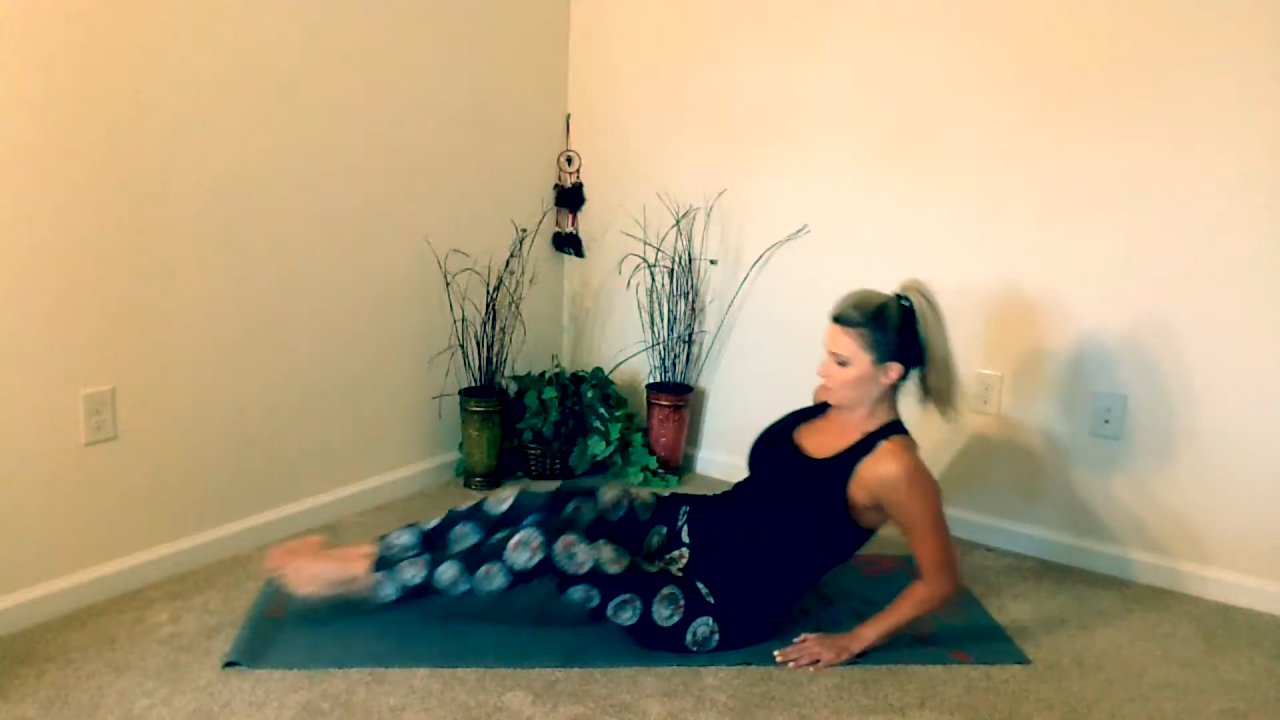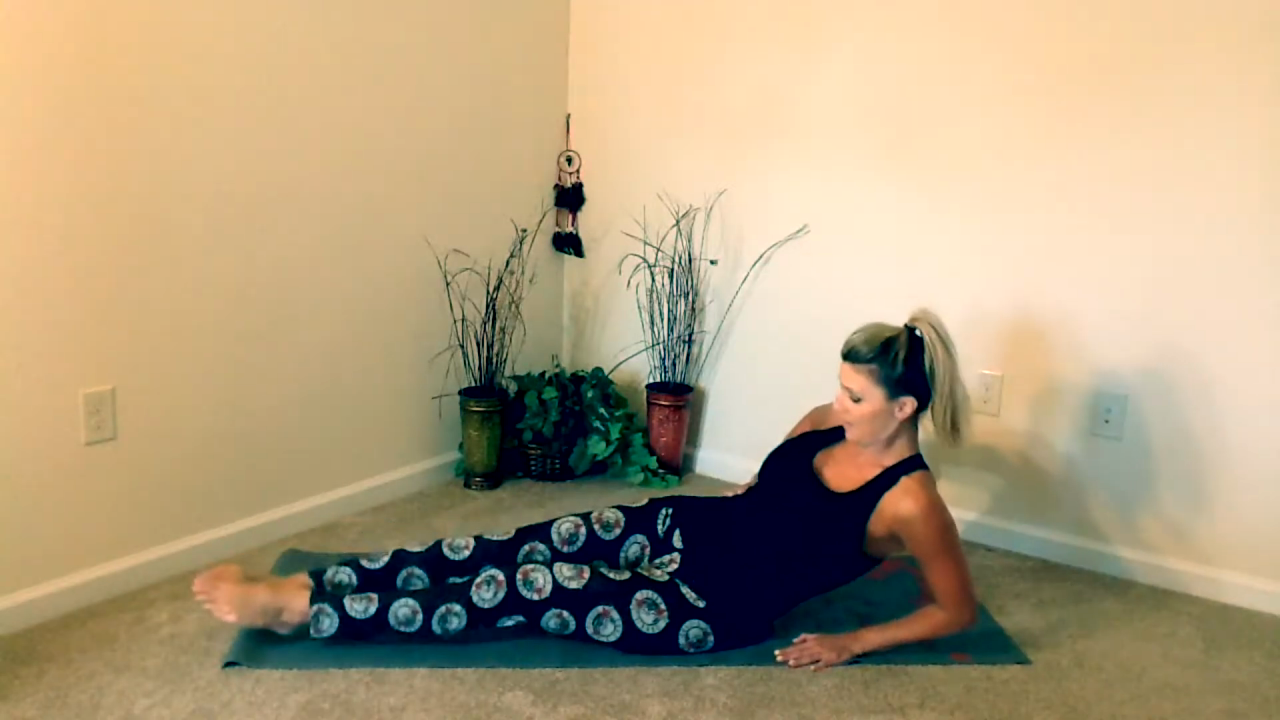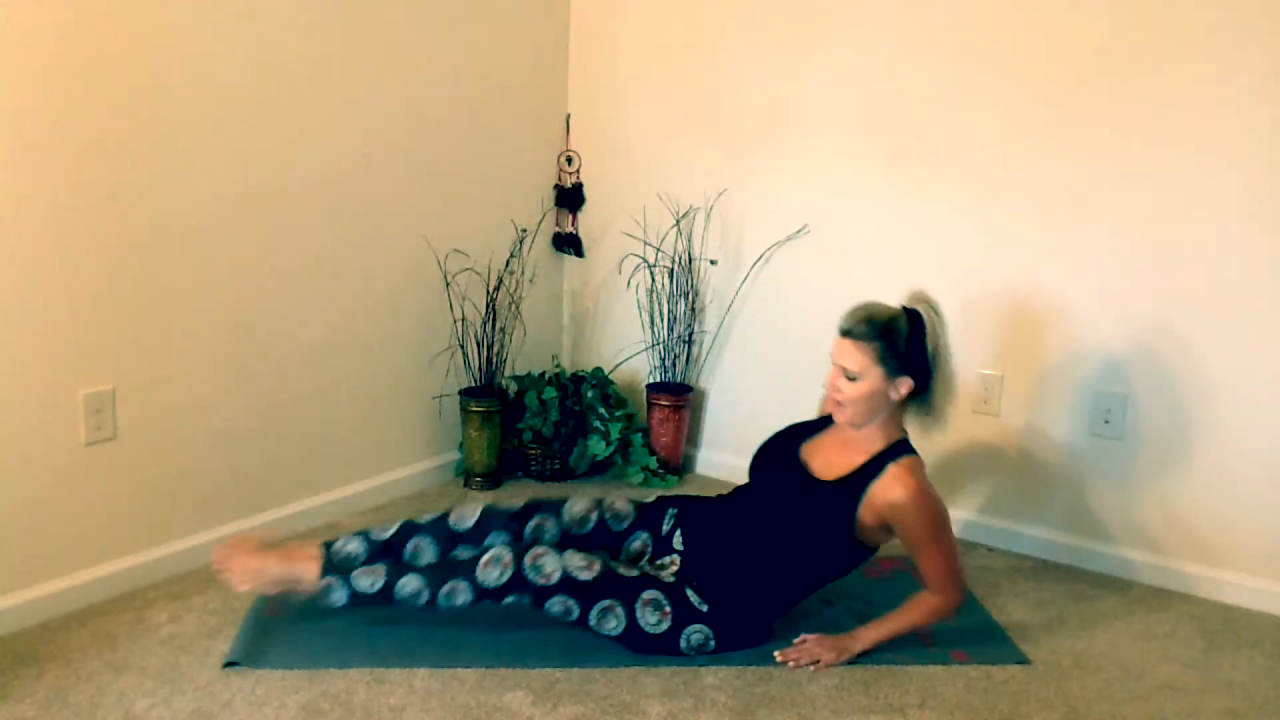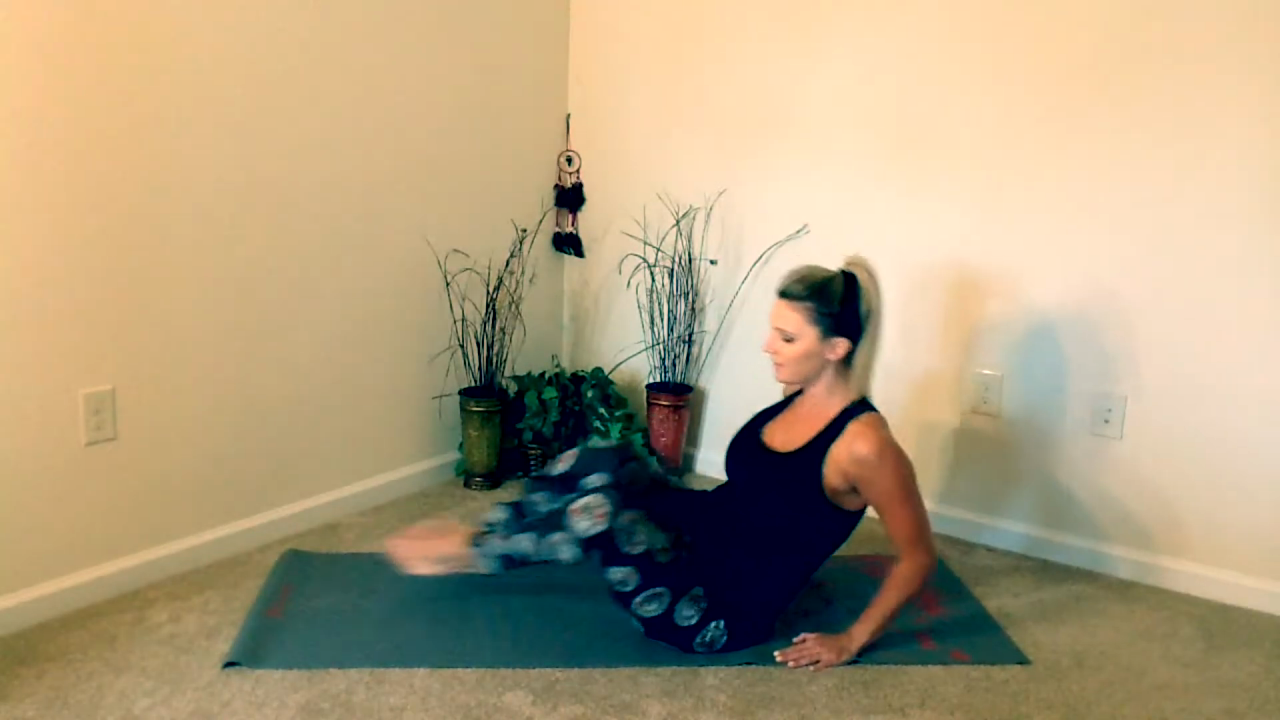
dt=1s
person 1, frame 1
left shoulder: (893, 469)
right shoulder: (832, 402)
left elbow: (940, 581)
left wrist: (851, 641)
left hip: (720, 608)
right hip: (694, 528)
left knee: (549, 548)
right knee: (543, 508)
left ankle: (363, 576)
right ankle: (365, 560)
person 1, frame 2
left shoulder: (910, 504)
right shoulder: (827, 421)
left elbow: (956, 608)
left wrist: (850, 643)
left hip: (710, 609)
right hip: (683, 529)
left knee: (518, 591)
right knee: (506, 554)
left ankle: (297, 612)
right ankle: (299, 592)
person 1, frame 3
left shoulder: (899, 489)
right shoulder: (840, 413)
left elbow: (945, 591)
left wrist: (849, 643)
left hip: (708, 615)
right hip: (685, 532)
left knee: (520, 564)
right knee: (515, 523)
left ankle: (318, 577)
right ankle: (321, 561)
person 1, frame 4
left shoulder: (864, 445)
right shoulder: (807, 395)
left elbow: (917, 556)
left wrist: (849, 642)
left hip: (713, 616)
right hip: (704, 536)
left knee: (595, 494)
right knee: (601, 466)
left ankle: (478, 552)
right ankle: (486, 543)
